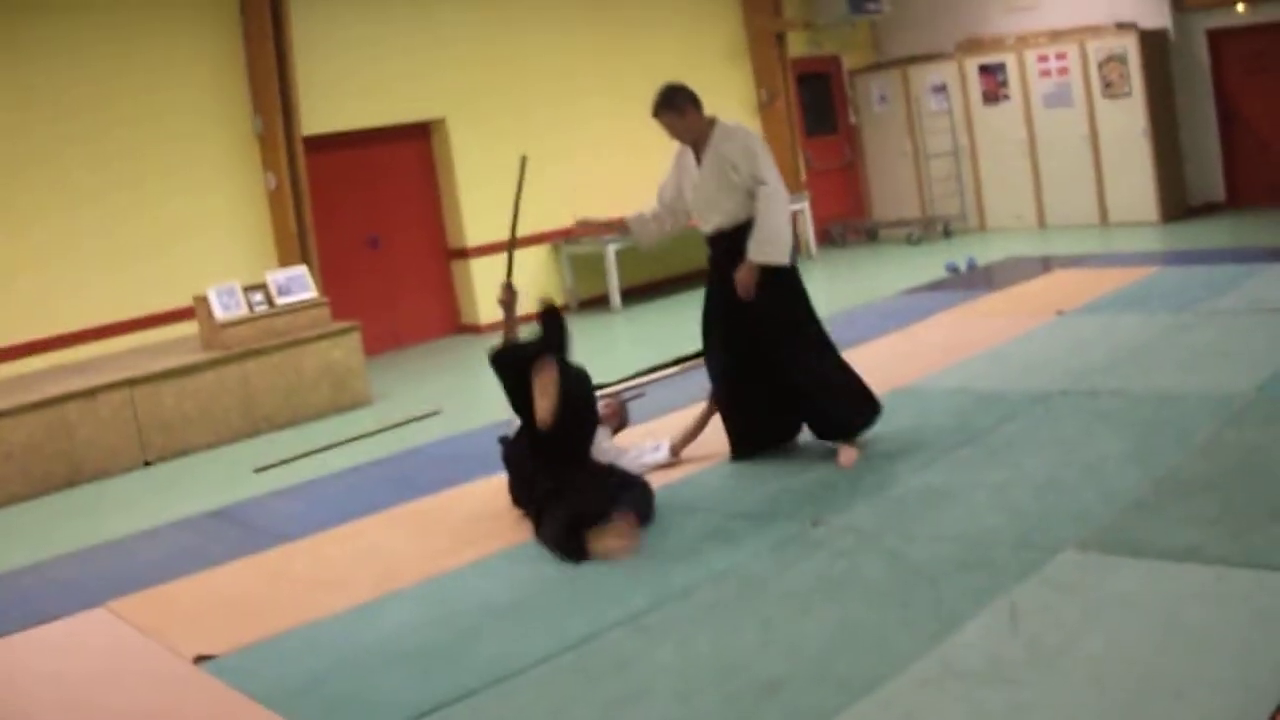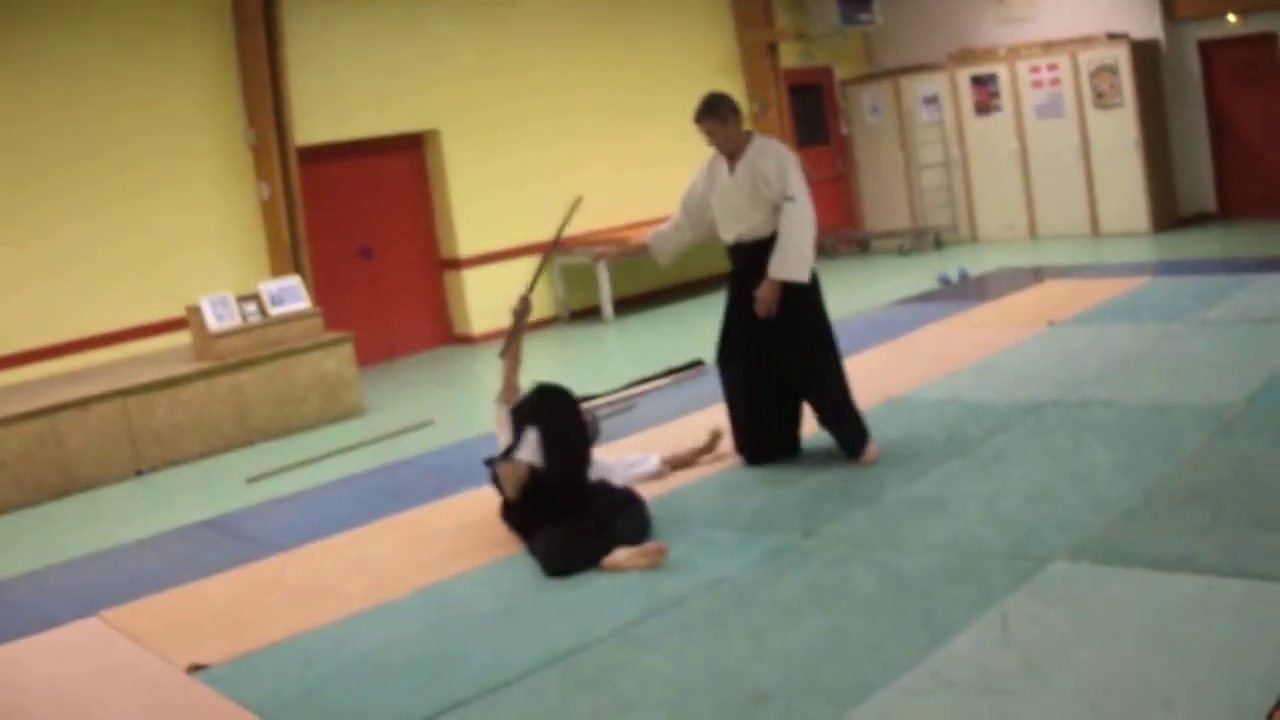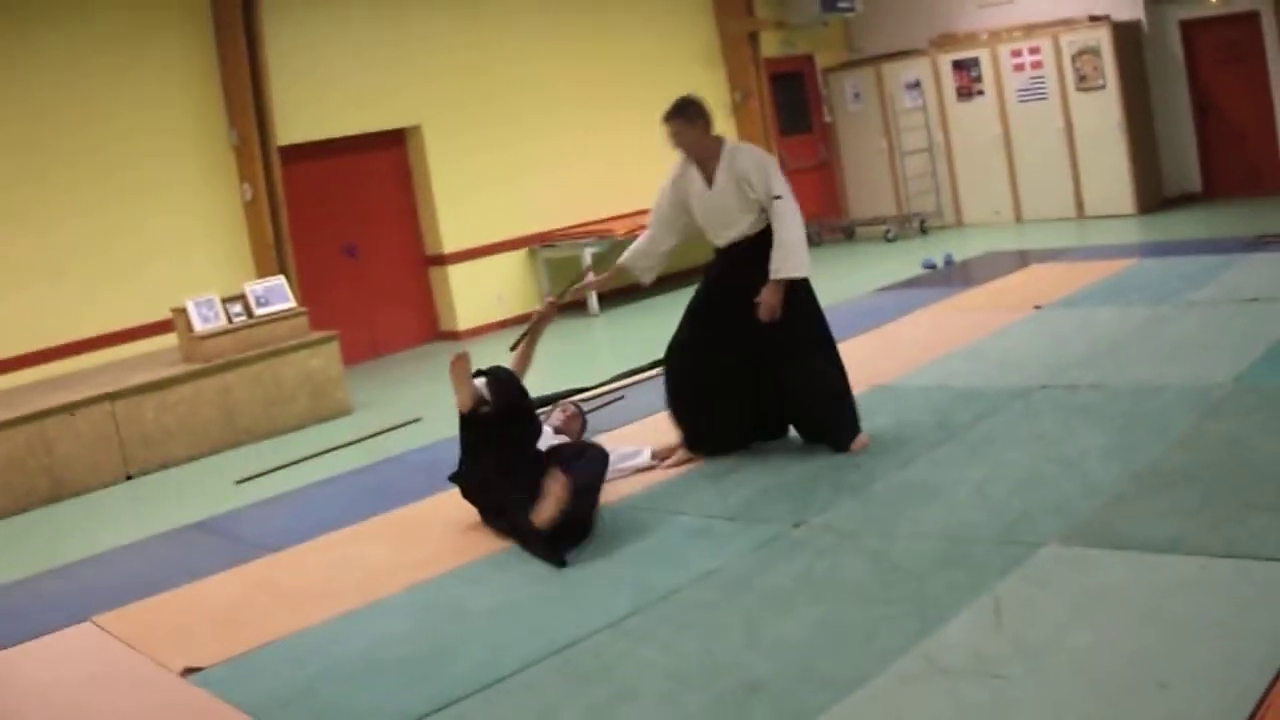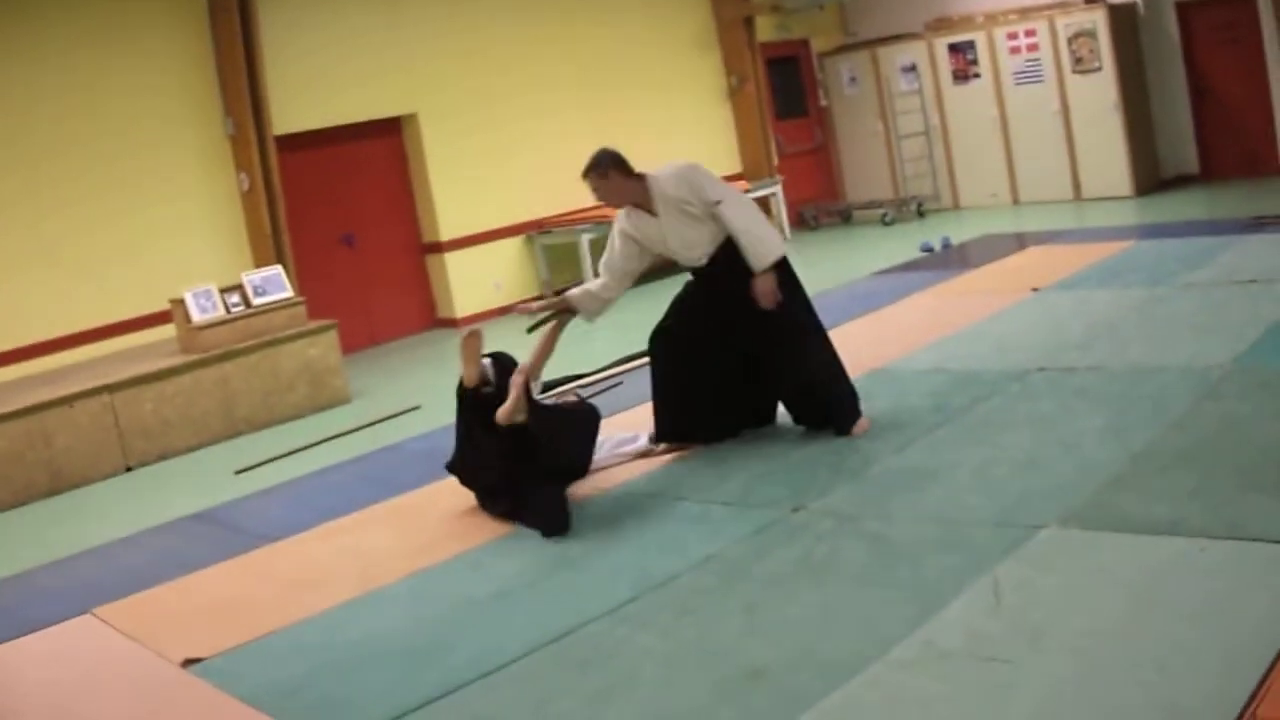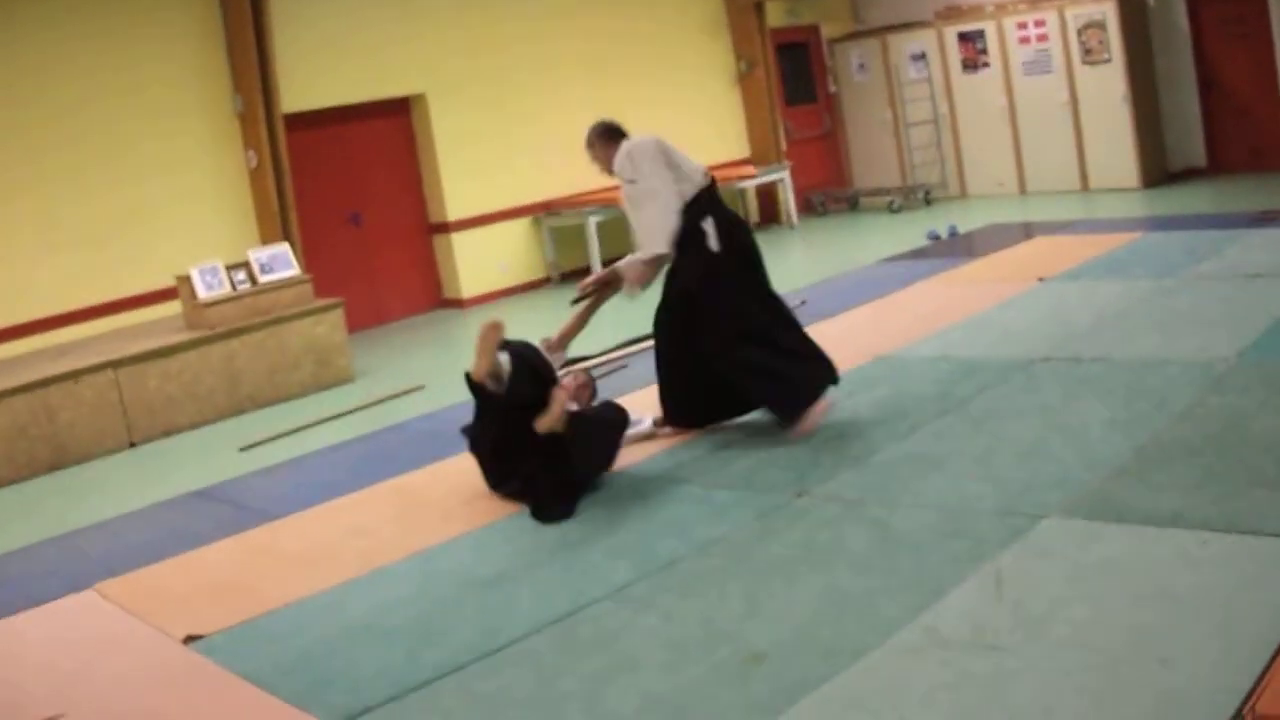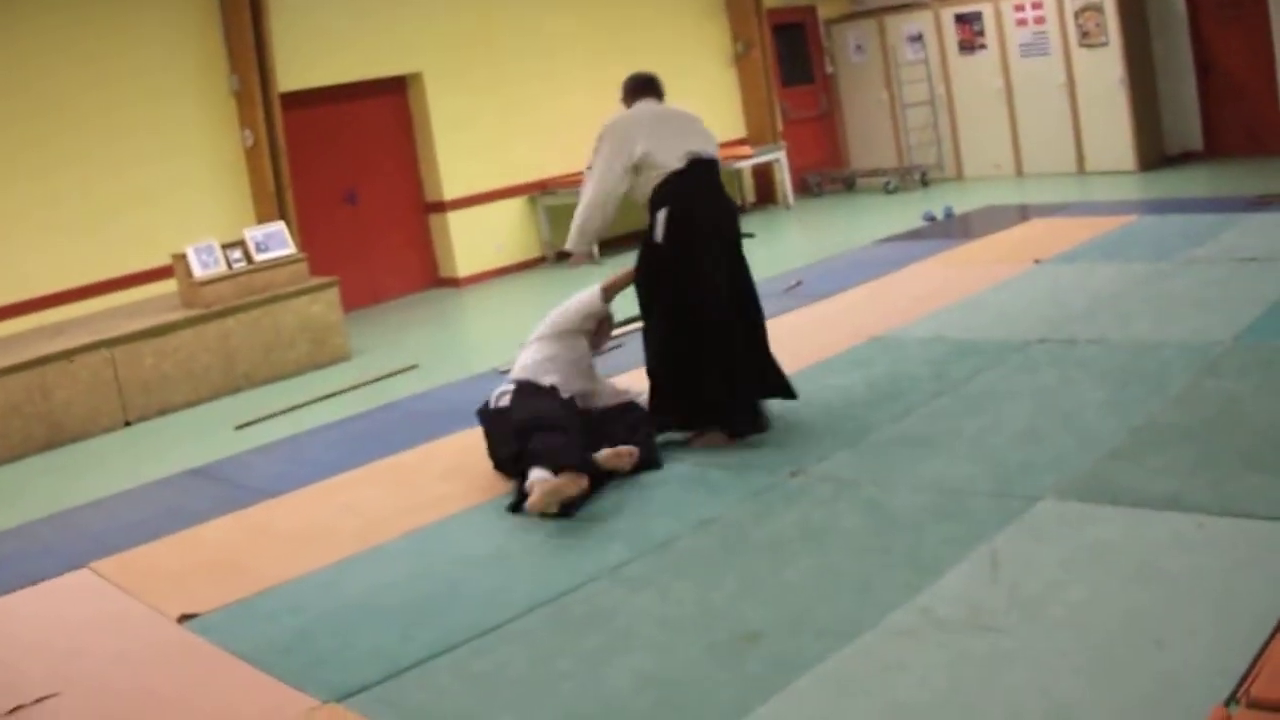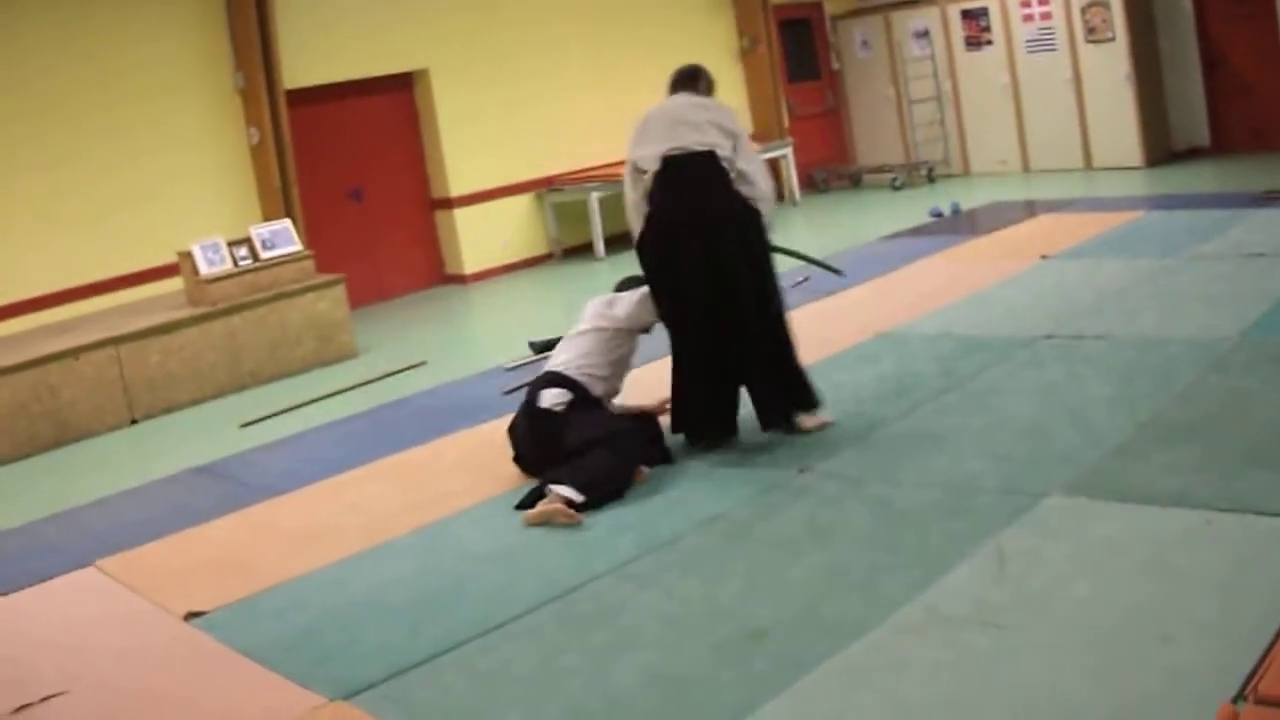
dt=0.3s
person 1, frame 1
left shoulder: (741, 142)
right shoulder: (685, 159)
left elbow: (772, 202)
right elbow: (668, 214)
left wrist: (756, 262)
right wrist: (610, 226)
left hip: (759, 257)
right hip: (723, 258)
left knee: (797, 344)
right knee: (730, 355)
left ankle: (844, 431)
right ankle: (762, 433)
person 1, frame 2
left shoulder: (774, 156)
right shoulder: (714, 169)
left elbow: (798, 220)
right elbow: (688, 222)
left wrist: (777, 279)
left hip: (780, 269)
right hip: (745, 270)
left knee: (809, 356)
right knee: (744, 362)
left ankle: (855, 438)
right ankle: (769, 445)
person 1, frame 3
left shoulder: (750, 159)
right shoulder: (681, 177)
left elbow: (784, 216)
right elbow: (661, 231)
left wrist: (778, 281)
right wrist: (612, 273)
left hip: (771, 263)
right hip: (728, 269)
left knee: (799, 347)
right knee: (689, 353)
left ankle: (842, 430)
right ankle: (704, 438)
person 1, frame 4
left shoulder: (681, 179)
right shoulder: (629, 226)
left elbow: (739, 212)
right elbow: (612, 281)
left wrist: (764, 269)
right wrist: (558, 302)
left hip: (749, 265)
right hip: (709, 279)
left knee: (791, 337)
right knee: (672, 346)
left ankle: (843, 413)
right ankle: (689, 430)
person 1, frame 5
left shoulder: (634, 152)
right shoulder: (640, 158)
left elbow: (656, 202)
right elbow: (659, 236)
left wrist: (649, 260)
right wrist: (615, 274)
left hip: (713, 238)
right hip: (705, 240)
left knee: (731, 324)
right knee: (677, 326)
left ankle: (802, 397)
right ankle: (692, 413)
person 1, frame 6
left shoulder: (621, 128)
right shoulder: (686, 119)
left elbow: (602, 189)
left wrist: (581, 245)
left hip: (678, 221)
right hip: (718, 212)
left knee: (680, 320)
right knee: (726, 307)
left ankle: (706, 420)
right ankle: (735, 410)
person 1, frame 7
left shoulder: (644, 126)
right shoulder: (718, 111)
left elbow: (635, 201)
right elbow: (756, 181)
left wrist: (649, 242)
right wrist: (753, 226)
left hip: (670, 214)
right hip: (722, 208)
left knee: (692, 322)
right knee: (756, 309)
left ankle: (706, 426)
right ankle: (795, 408)
person 2, frame 1
left shoulder: (609, 449)
left elbow: (667, 451)
right elbow: (514, 367)
left wrist: (705, 417)
right wrist: (509, 313)
left knee: (635, 490)
person 2, frame 2
left shoulder: (592, 461)
left elbow: (659, 464)
right elbow: (508, 388)
left wrist: (700, 452)
right wrist: (518, 324)
left knee: (626, 505)
person 2, frame 3
left shoulder: (575, 447)
right shoulder: (533, 430)
left elbow: (634, 457)
right elbow: (514, 376)
right wrist: (536, 328)
left knee: (594, 456)
left ankle: (546, 513)
right ankle: (470, 401)
person 2, frame 4
left shoulder: (576, 438)
right elbow: (529, 373)
right wrist: (560, 321)
left hip: (533, 484)
right hip: (494, 477)
left knee: (586, 414)
left ankle: (518, 413)
right ankle: (475, 378)
person 2, frame 5
left shoulder: (585, 418)
right elbow: (555, 346)
right wrist: (597, 298)
left knee: (614, 415)
left ankle: (557, 422)
right ankle: (486, 373)
person 2, frame 6
left shoulder: (592, 382)
right shoulder: (562, 330)
left elbow: (633, 402)
right elbow: (604, 293)
left knee: (633, 416)
right knee: (556, 423)
left ankle: (599, 459)
right ankle: (542, 485)
person 2, frame 7
right shoulder: (611, 307)
left elbow: (602, 401)
left wrist: (650, 410)
left hip: (564, 406)
right hip: (555, 405)
left knee: (643, 427)
right knee: (621, 443)
right ankle: (557, 500)
